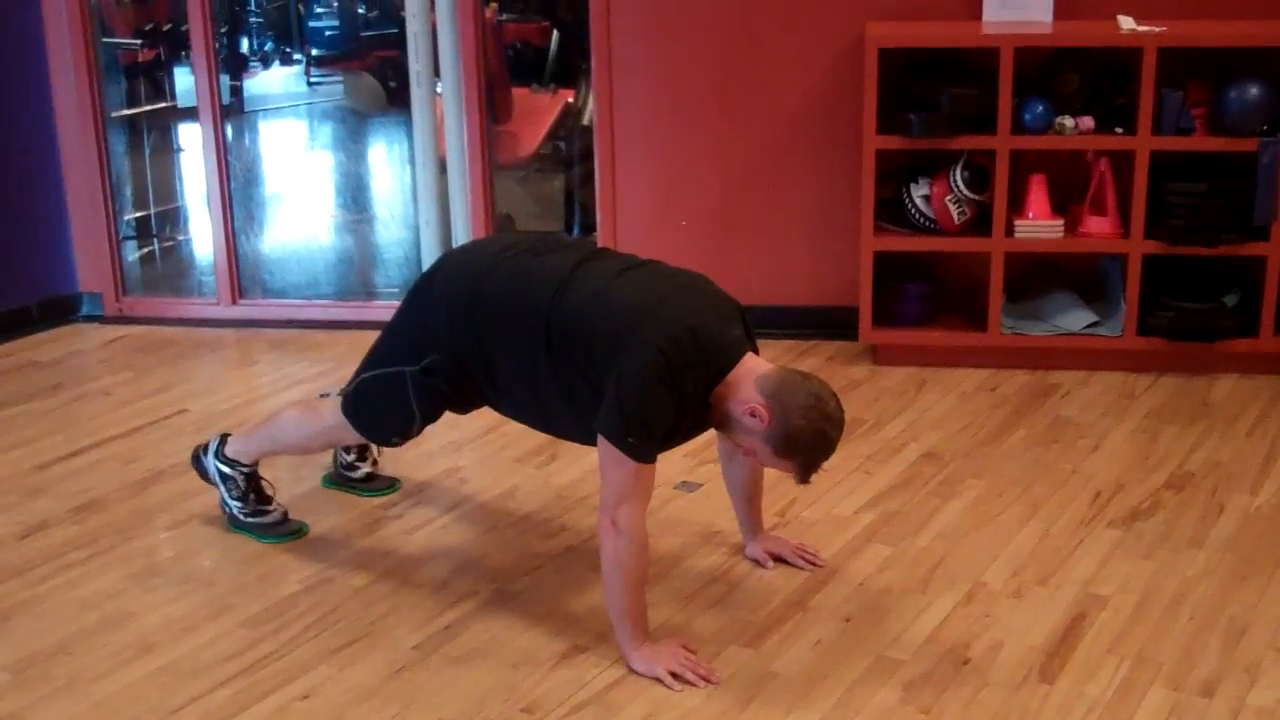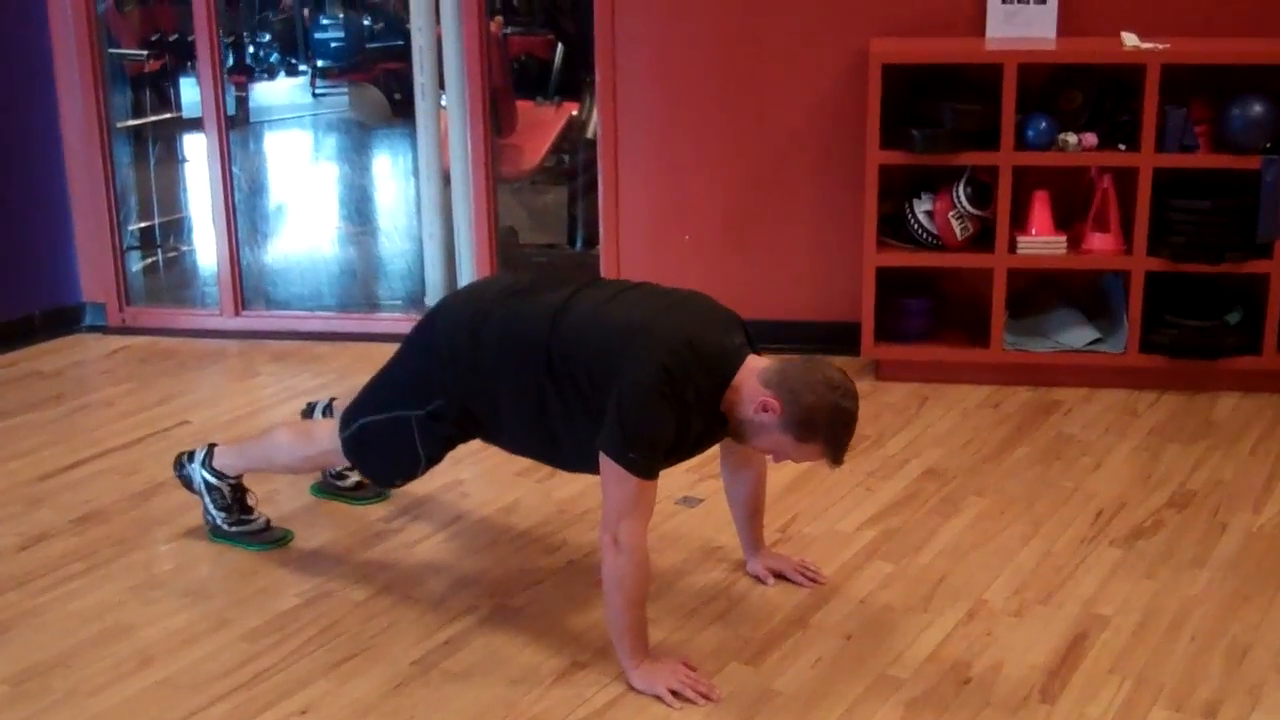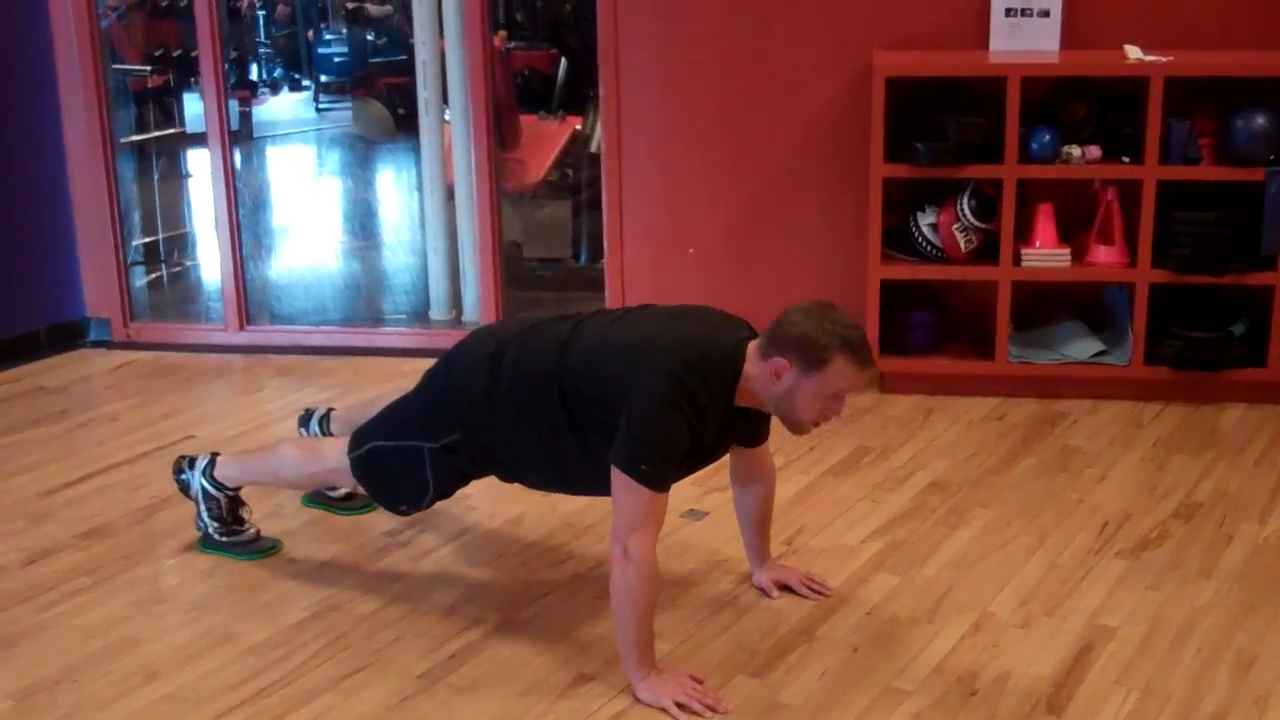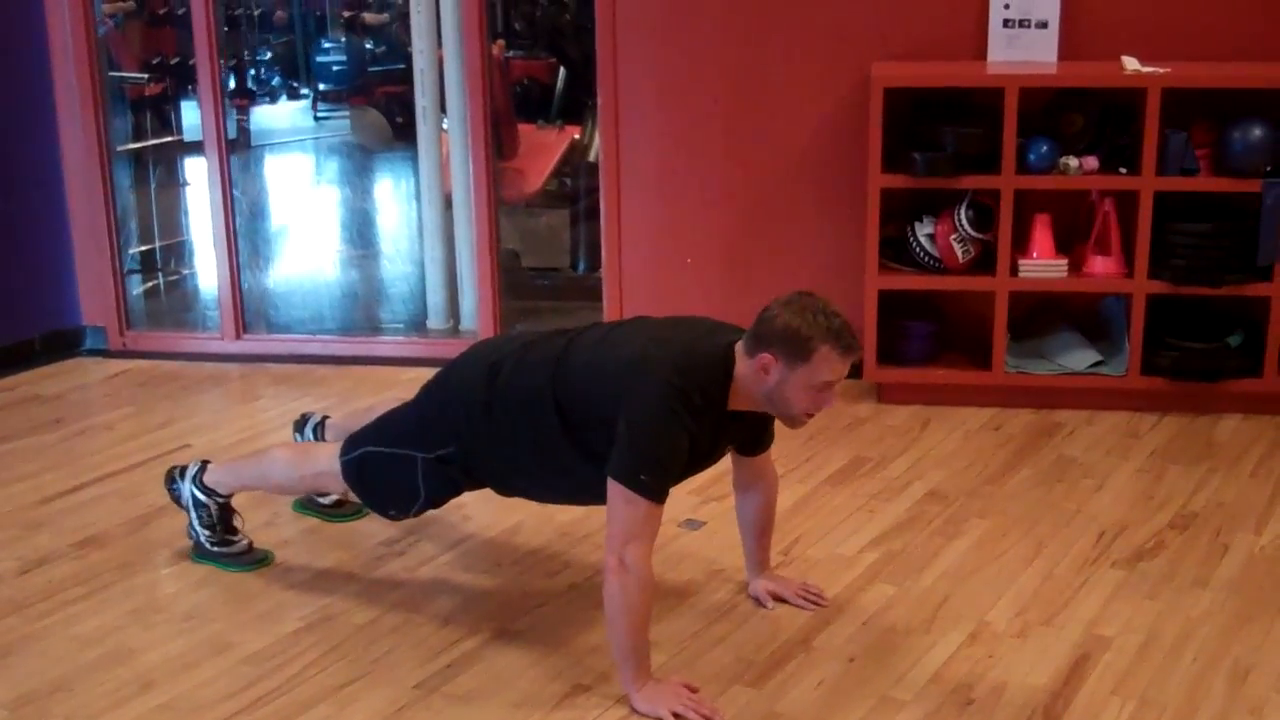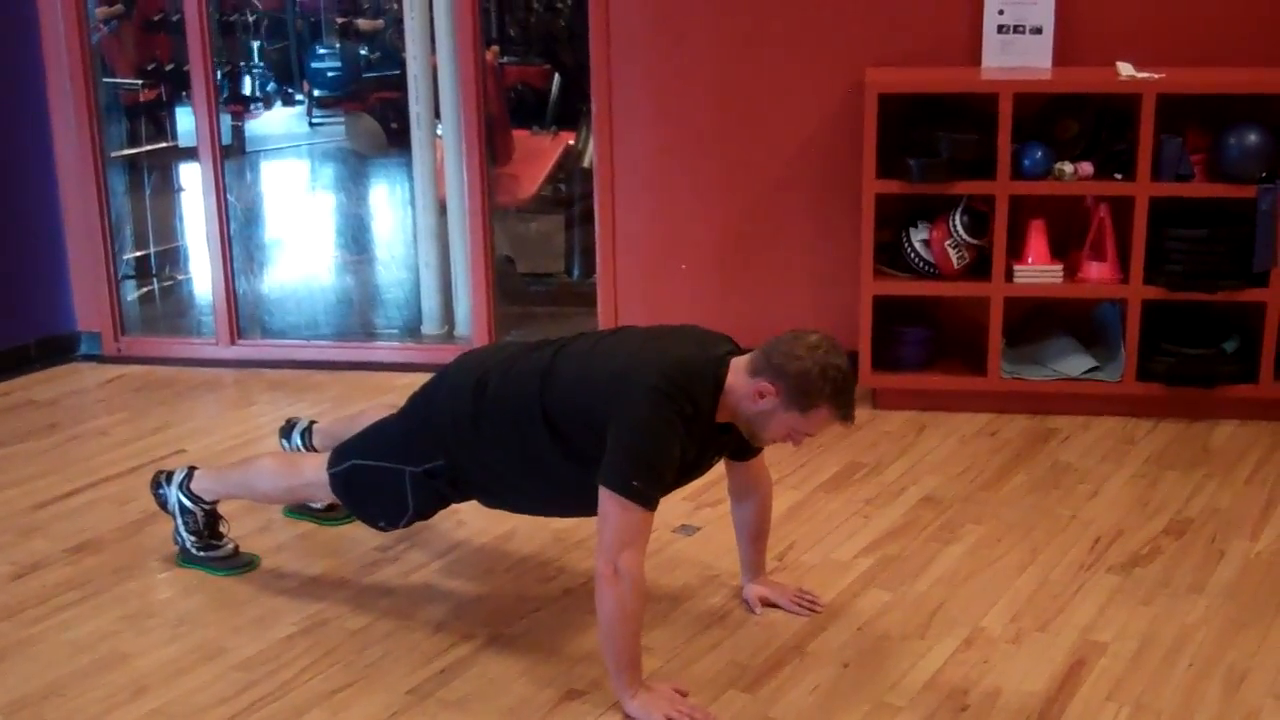
dt=0.4s
person 1, frame 1
left shoulder: (734, 346)
right shoulder: (657, 374)
left elbow: (736, 448)
right elbow: (620, 520)
left wrist: (754, 533)
right wrist: (637, 646)
left hip: (518, 276)
right hip: (465, 301)
right knee: (362, 415)
left ankle: (348, 456)
right ankle: (230, 457)
person 1, frame 2
left shoulder: (738, 358)
right shoulder: (658, 386)
left elbow: (740, 460)
right elbow: (621, 537)
left wrist: (756, 549)
right wrist: (638, 662)
left hip: (514, 320)
right hip: (468, 348)
right knee: (354, 446)
left ankle: (330, 410)
right ankle: (214, 468)
person 1, frame 3
left shoulder: (748, 360)
right shoulder: (672, 394)
left elbow: (752, 468)
right elbow: (632, 547)
left wrist: (760, 562)
left hip: (520, 370)
right hip: (483, 397)
left knee: (394, 433)
right knee: (354, 465)
left ankle: (323, 420)
right ankle: (212, 476)
person 1, frame 4
left shoulder: (744, 373)
right shoulder: (667, 399)
left elbow: (755, 476)
right elbow: (626, 558)
left wrist: (759, 572)
left hip: (517, 385)
right hip: (479, 413)
left knee: (404, 429)
right knee: (346, 472)
left ankle: (320, 427)
right ankle: (204, 483)
person 1, frame 5
left shoulder: (736, 376)
right shoulder: (657, 409)
left elbow: (750, 483)
right elbow: (617, 564)
left wrist: (755, 576)
left hip: (504, 389)
right hip: (464, 426)
left knee: (395, 431)
right knee: (330, 479)
left ankle: (307, 434)
right ankle: (189, 490)
